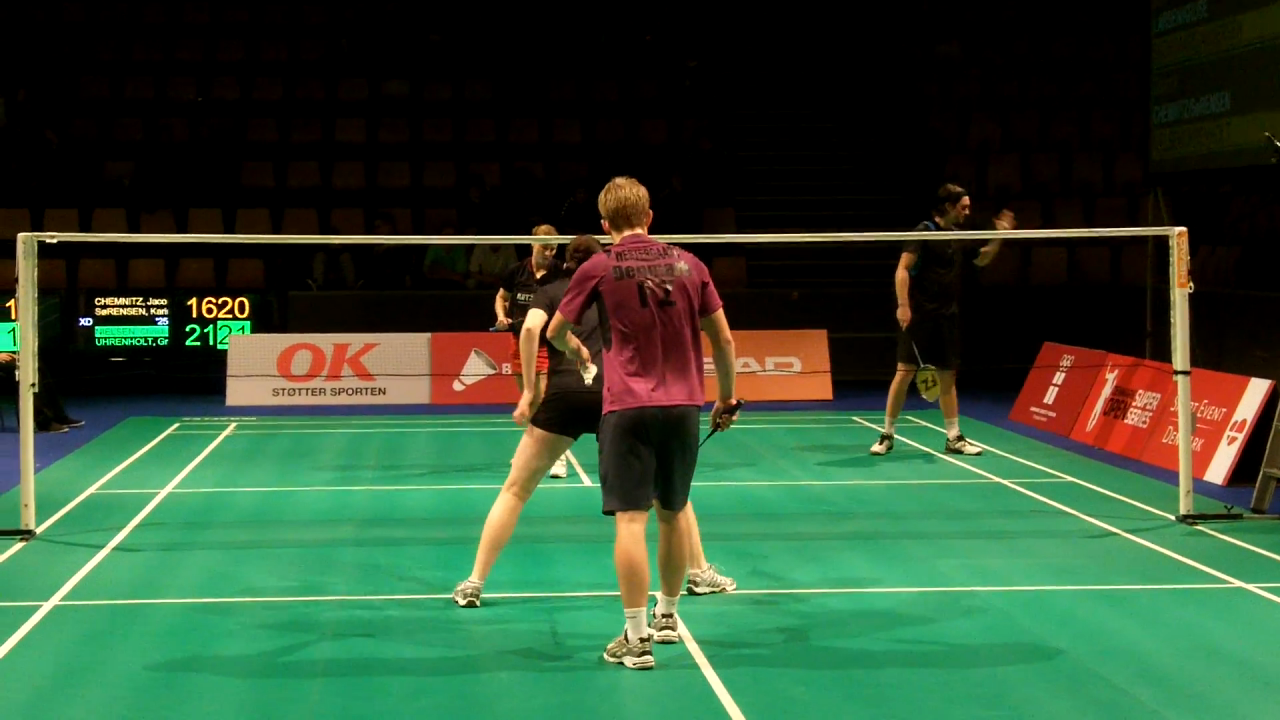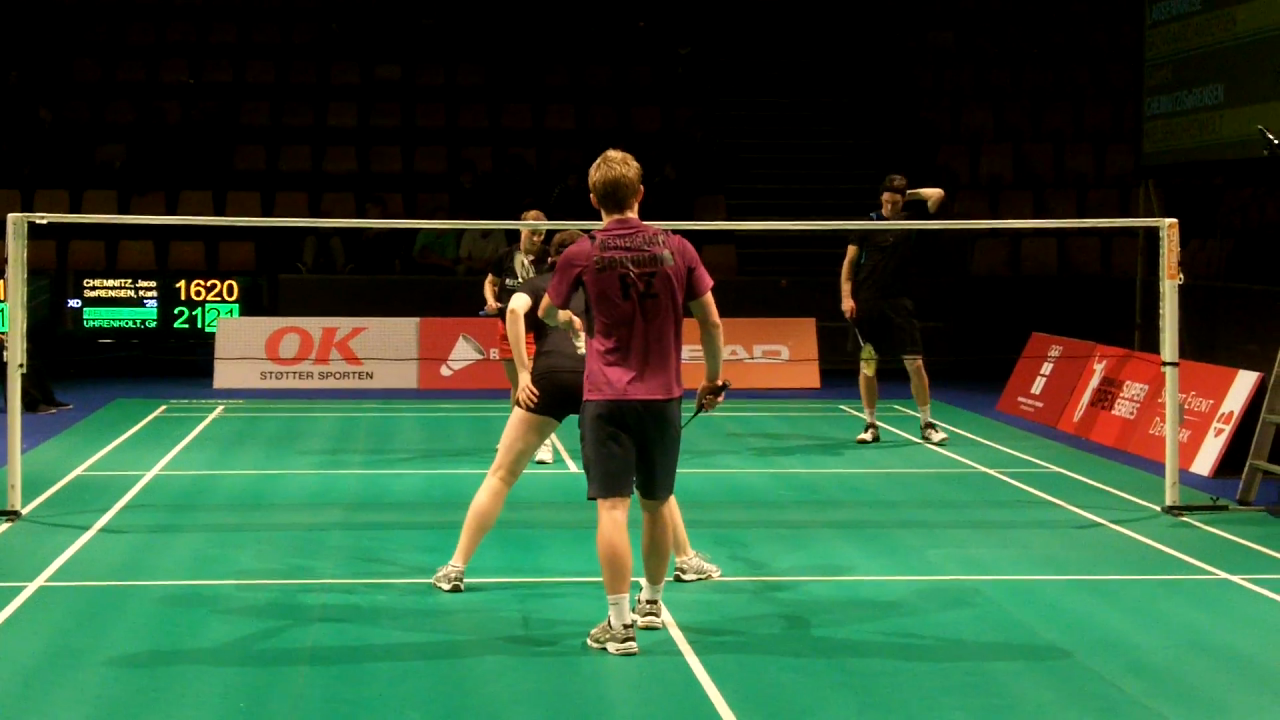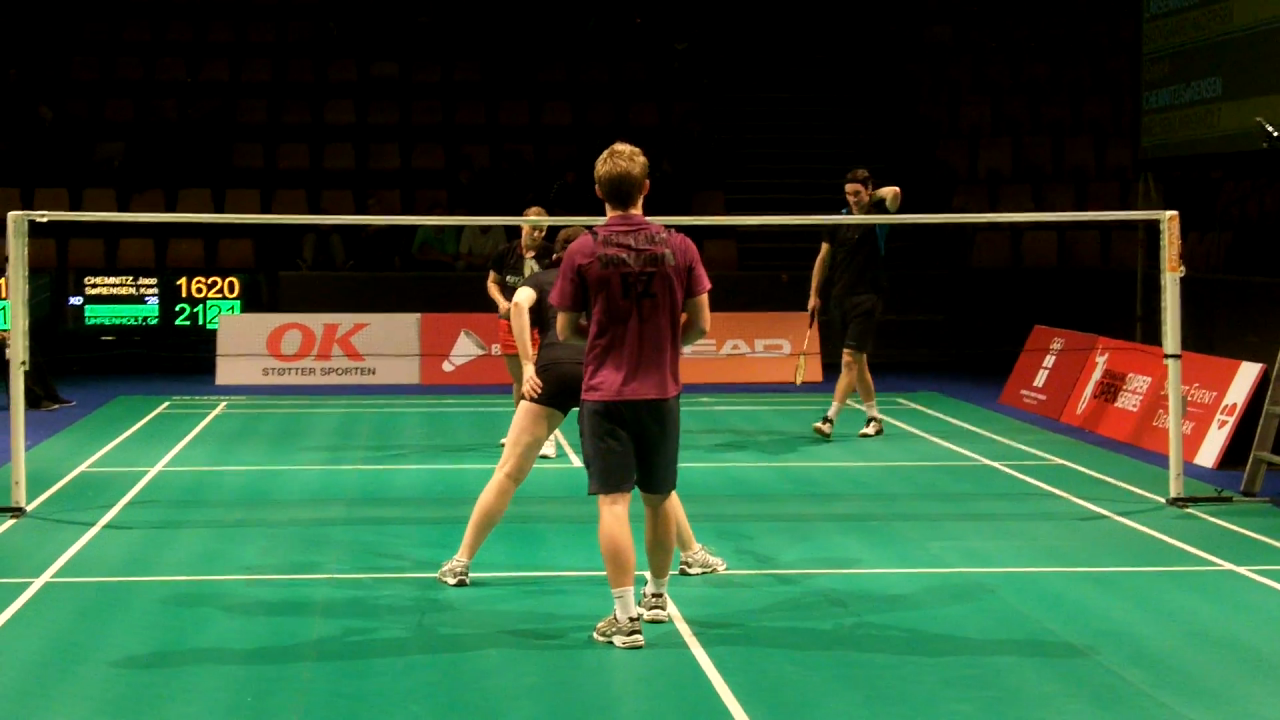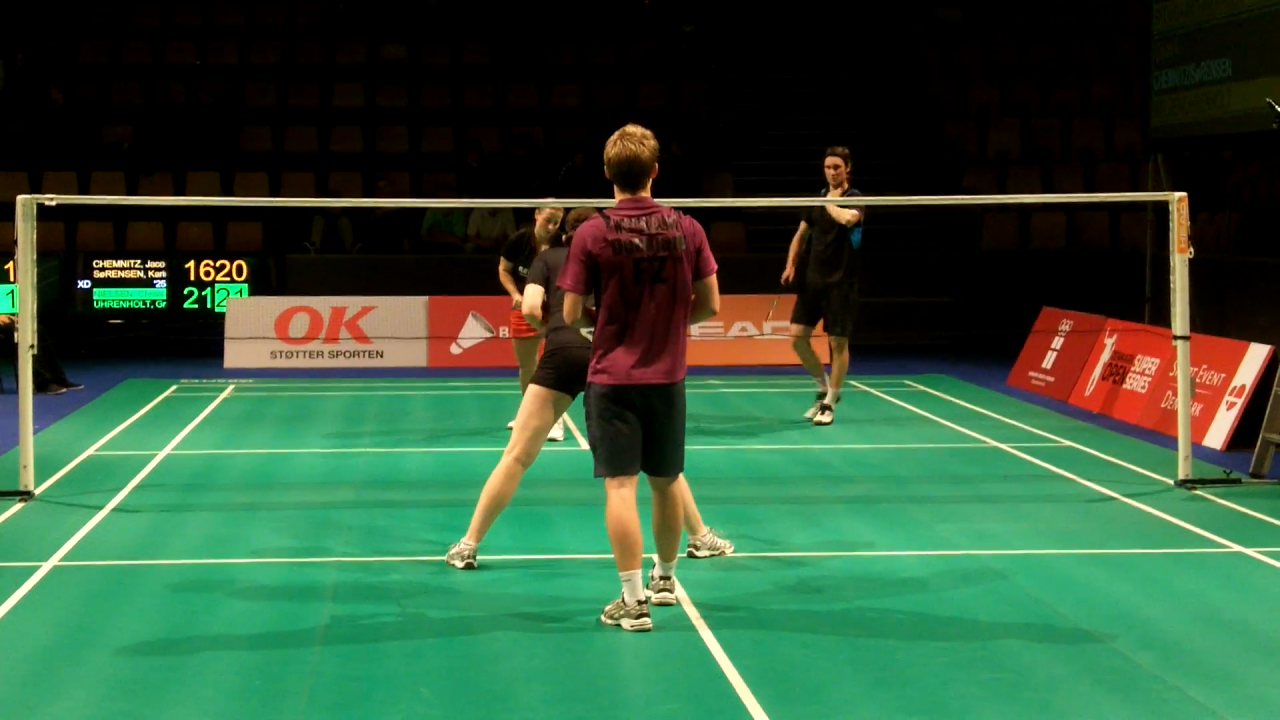
dt=0.4s
person 1, frame 1
left shoulder: (598, 268)
right shoulder: (688, 264)
left elbow: (554, 332)
right elbow: (723, 339)
left wrist: (577, 349)
right wrist: (727, 396)
left hip: (628, 408)
right hip: (683, 406)
left knee: (631, 519)
right knee: (672, 514)
left ankle: (637, 638)
right ankle: (667, 616)
person 1, frame 2
left shoulder: (580, 254)
right shoulder: (677, 248)
left elbow: (546, 313)
right elbow: (712, 323)
left wrist: (571, 317)
right wrist: (713, 377)
left hip: (607, 397)
right hip: (663, 396)
left knee: (612, 506)
right knee: (656, 503)
left ankle: (620, 625)
right ankle: (651, 602)
person 1, frame 3
left shoulder: (582, 251)
right shoulder: (679, 246)
left elbow: (566, 330)
right elbow: (699, 326)
left hip: (605, 394)
right hip: (660, 393)
left knee: (614, 501)
right knee: (659, 498)
left ankle: (625, 617)
right ankle: (657, 595)
person 1, frame 4
left shoulder: (592, 233)
right shoulder: (687, 229)
left elbow: (572, 314)
right elbow: (709, 305)
left hip: (612, 378)
right hip: (667, 376)
left knee: (620, 485)
right knee: (666, 481)
left ankle: (633, 601)
right ankle: (664, 578)
person 2, frame 1
left shoulder: (550, 291)
left elbow: (531, 329)
left wrist: (530, 391)
left hip: (566, 394)
left knee: (515, 491)
left ankle: (473, 584)
right ankle: (700, 573)
person 2, frame 2
left shoulder: (536, 284)
left elbow: (514, 310)
left wrist: (523, 371)
left hip: (552, 376)
left knee: (501, 475)
left ankle: (455, 568)
right ankle: (687, 560)
person 2, frame 3
left shoulder: (541, 279)
left elbow: (519, 303)
left wrist: (527, 362)
left hip: (556, 369)
left knee: (509, 472)
left ankle: (460, 562)
right ankle: (692, 554)
person 2, frame 4
left shoulder: (548, 258)
left elbow: (532, 310)
left hip: (563, 354)
left knee: (517, 456)
left ankle: (468, 545)
right ankle: (701, 537)
person 3, frame 1
left shoulder: (960, 237)
right shoulder: (923, 232)
left elbow: (982, 259)
right elbow: (903, 269)
left wrist: (999, 233)
right wrist: (903, 305)
left hip: (947, 316)
right hip: (919, 314)
left knee: (947, 377)
right knee: (905, 372)
left ankle: (954, 438)
right ankle: (887, 435)
person 3, frame 2
left shoulder: (912, 218)
left elbow: (938, 195)
right elbow: (849, 262)
left wrist: (910, 193)
right wrist: (846, 297)
left hip: (900, 303)
right hip: (867, 303)
left knee: (915, 364)
right knee: (867, 365)
left ankle: (928, 424)
right ankle: (872, 424)
person 3, frame 3
left shoulder: (879, 214)
right shoulder: (838, 221)
left elbow: (895, 194)
right elbow: (823, 259)
left wrist: (873, 195)
right wrist: (814, 294)
left hip: (866, 298)
right hip: (840, 298)
left knee: (851, 360)
right knee: (858, 361)
left ankle: (830, 419)
right ankle: (873, 416)
person 3, frame 4
left shoulder: (855, 199)
left elbow: (848, 221)
right elbow: (801, 235)
left wrist: (831, 204)
right wrist: (791, 263)
left hip: (841, 282)
right hip: (811, 280)
left knee: (838, 344)
right knee: (798, 338)
left ankle: (830, 403)
right ankle: (824, 387)
person 4, frame 1
left shoulder: (562, 273)
right shoulder: (516, 271)
right elbow: (501, 297)
right wrist: (501, 316)
right hip: (521, 343)
left ankle: (559, 457)
person 4, frame 2
right shoulder: (505, 257)
right elbow: (490, 283)
right wrist: (491, 301)
right hip: (508, 328)
right knee: (516, 386)
left ankle: (546, 444)
person 4, frame 3
left shoulder: (551, 256)
right shoulder: (505, 253)
right elbow: (492, 282)
right wrist: (501, 302)
right hip: (511, 323)
right knee: (518, 381)
left ankle: (547, 437)
person 4, frame 4
right shoulder: (517, 240)
right elbow: (504, 270)
right wrist: (516, 295)
right hip: (524, 307)
right knee: (525, 363)
left ankle: (555, 419)
